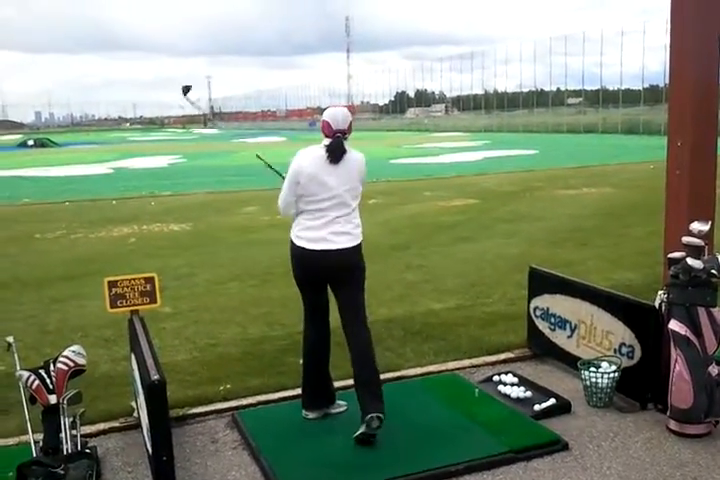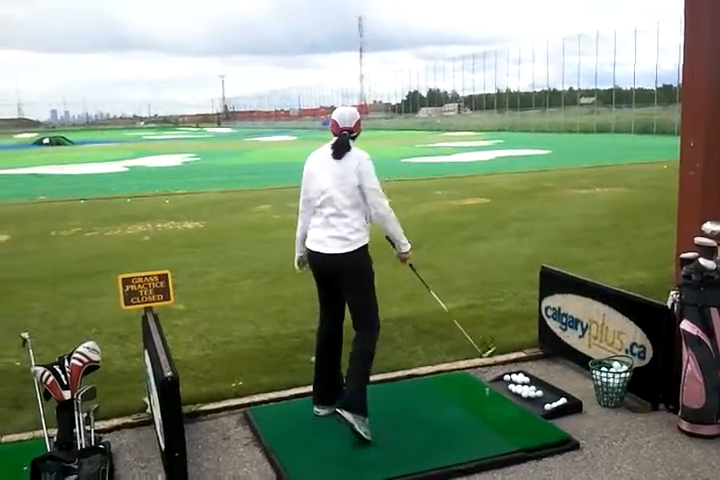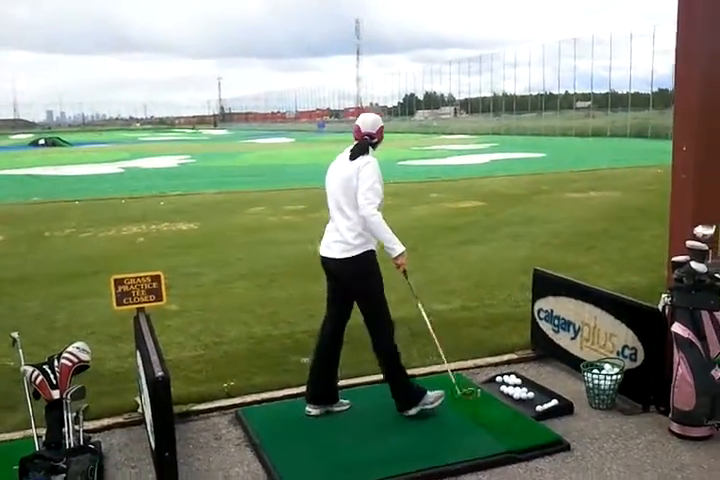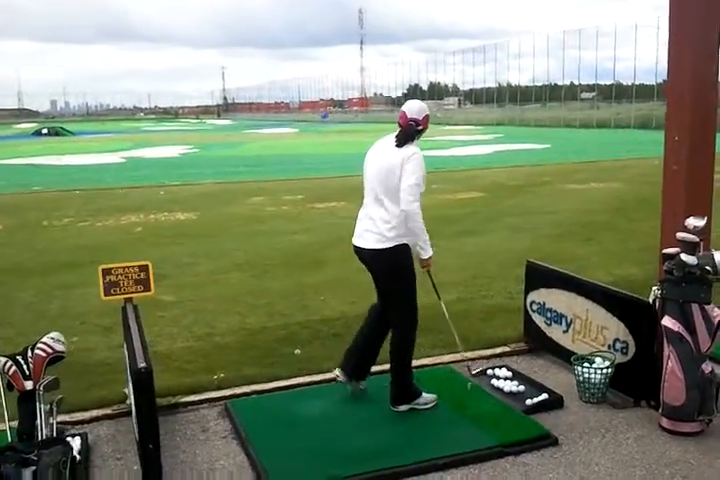
dt=0.5s
person 1, frame 1
left shoulder: (303, 159)
right shoulder: (358, 161)
left elbow: (285, 208)
left hip: (305, 252)
right hip: (346, 253)
left knee: (315, 323)
right knee: (356, 327)
left ankle: (316, 401)
right ankle: (371, 409)
person 1, frame 2
left shoulder: (314, 159)
right shoulder: (360, 160)
left elbow: (304, 210)
right elbow: (379, 208)
left wrist: (300, 248)
right wrist: (402, 244)
left hip: (318, 252)
right hip: (350, 253)
left knee: (329, 321)
right knee: (366, 327)
left ankle: (325, 397)
right ankle: (353, 404)
person 1, frame 3
left shoulder: (338, 162)
right shoulder: (367, 164)
right elbow: (369, 212)
right wrist: (396, 249)
left hip: (331, 252)
right hip: (356, 255)
left knee: (334, 322)
right knee: (380, 326)
left ankle: (320, 397)
right ankle: (409, 398)
person 1, frame 4
left shoulder: (378, 147)
right shoulder: (411, 155)
right elbow: (410, 208)
right wrist: (425, 250)
left hip: (364, 240)
right hip: (389, 245)
left knee: (385, 305)
right knee: (405, 317)
left ankle: (351, 367)
right ankle: (403, 395)
